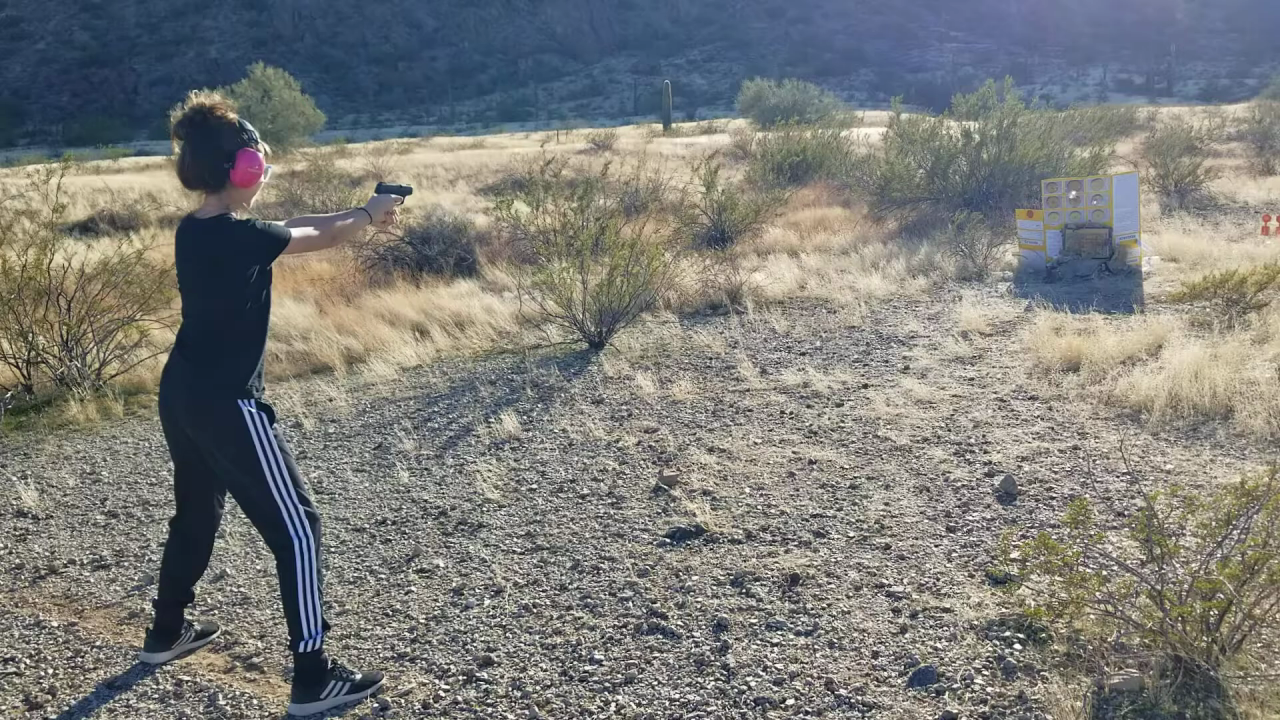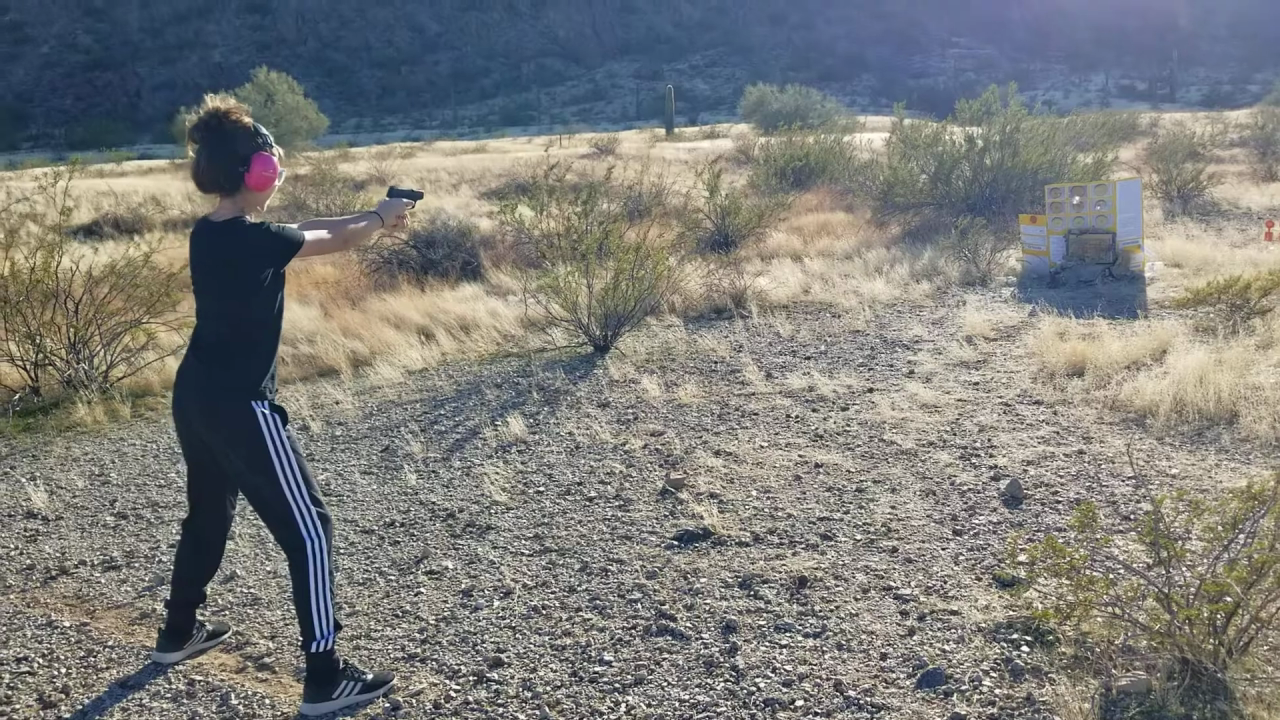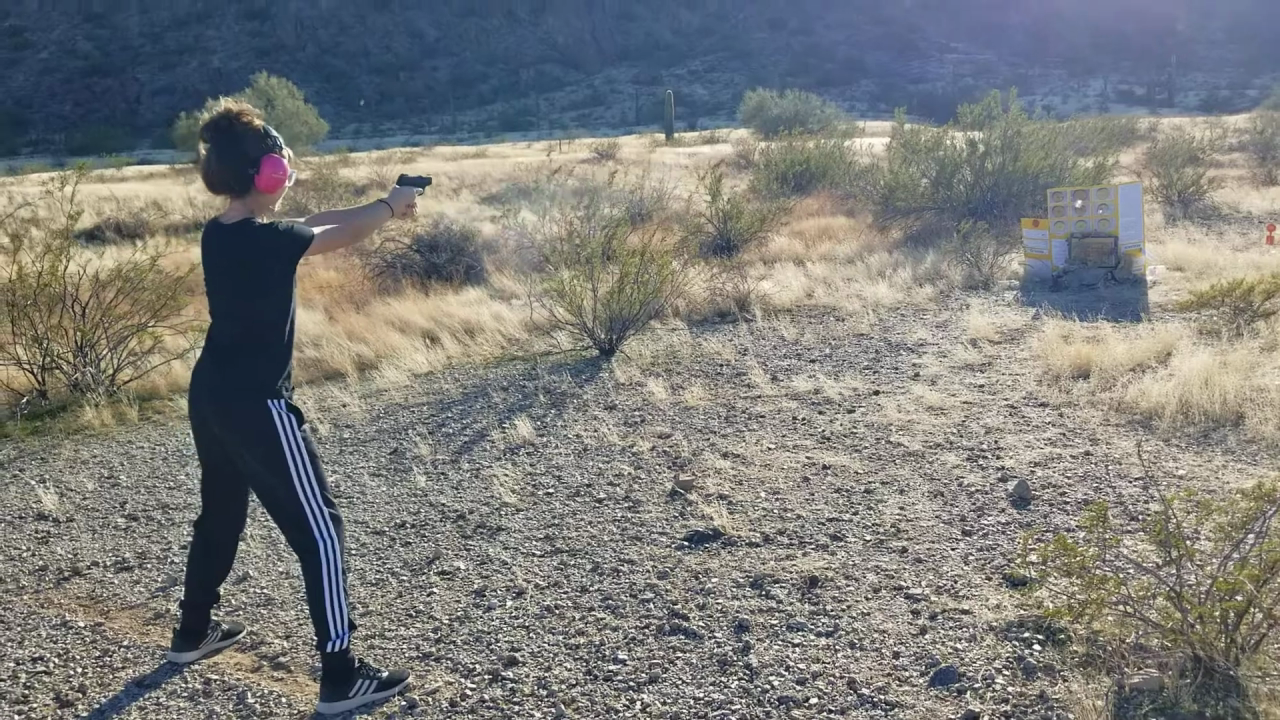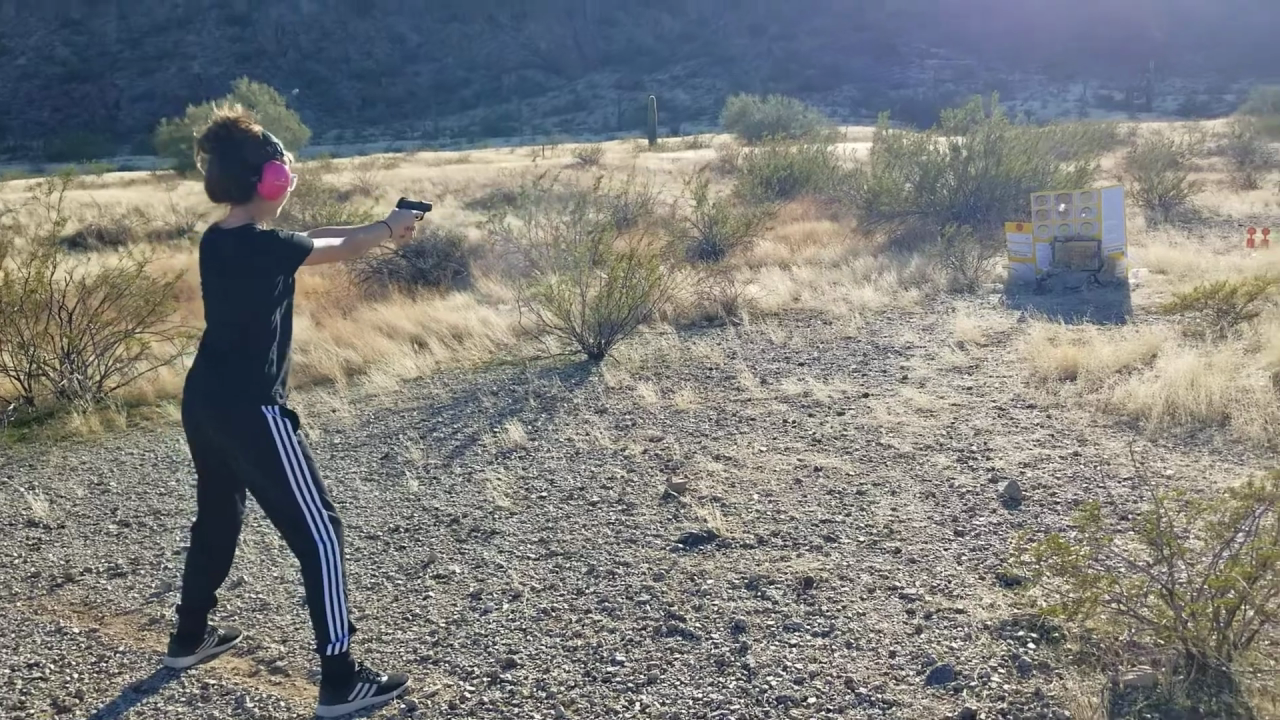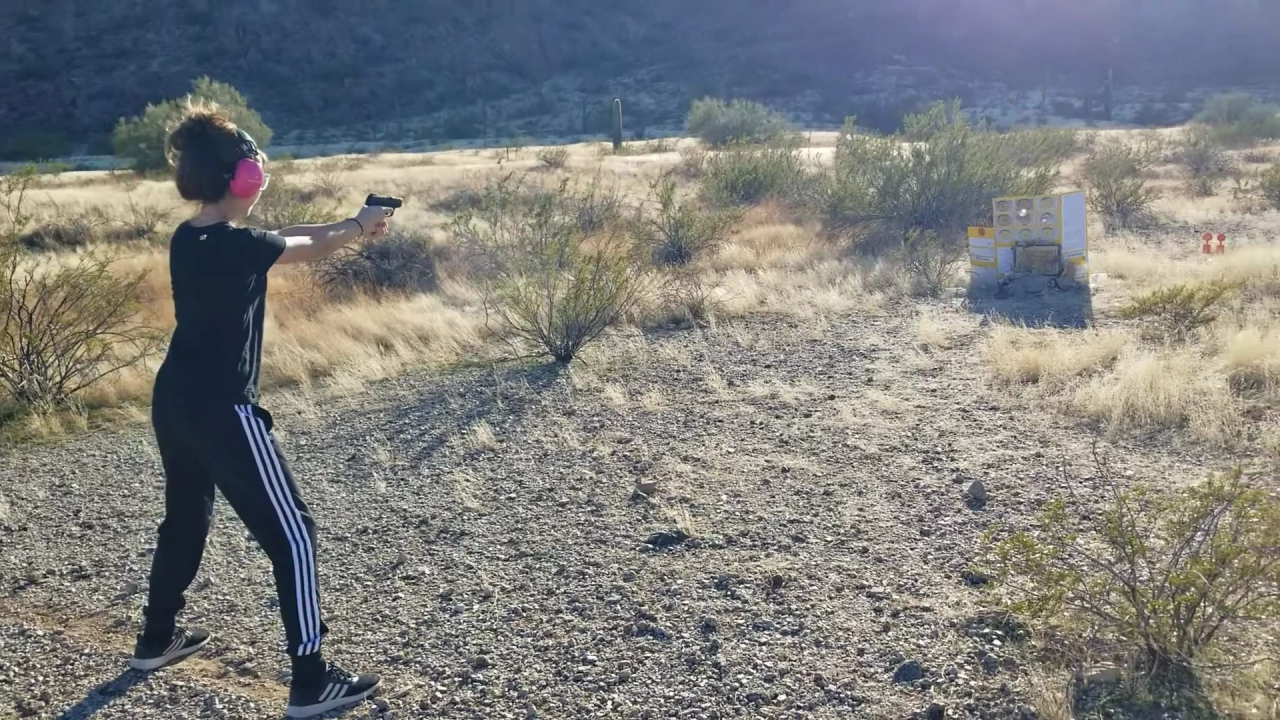
dt=0.2s
person 1, frame 1
left shoulder: (193, 231)
right shoulder: (241, 237)
left elbow: (296, 226)
right elbow: (319, 236)
left wrist: (359, 214)
right wrist: (369, 214)
left hip: (181, 394)
right hip: (226, 405)
left knee: (196, 512)
right knee: (296, 530)
left ankle: (166, 633)
person 1, frame 2
left shoulder: (207, 234)
right shoulder: (254, 240)
left elbow: (307, 231)
right elbow: (330, 241)
left wrist: (371, 217)
right wrist: (380, 218)
left hip: (195, 395)
right hip: (239, 406)
left knee: (208, 512)
right knee: (307, 532)
left ankle: (177, 631)
person 1, frame 3
left shoulder: (219, 234)
right shoulder: (265, 241)
left elbow: (316, 222)
right elbow: (341, 236)
left wrist: (381, 206)
right wrist: (391, 207)
left hip: (210, 395)
right hip: (255, 405)
left knee: (222, 510)
right knee: (319, 532)
left ankle: (193, 631)
person 1, frame 4
left shoulder: (217, 241)
right shoulder: (265, 247)
left elbow: (314, 239)
right elbow: (339, 249)
left wrist: (379, 227)
right wrist: (389, 229)
left hip: (204, 401)
right hip: (250, 410)
left knee: (218, 515)
right knee: (318, 535)
left ankle: (190, 636)
person 1, frame 5
left shoulder: (188, 238)
right shoulder: (238, 246)
left elbow: (285, 236)
right elbow: (310, 247)
left wrist: (350, 224)
right wrist: (359, 225)
left hip: (174, 400)
right hip: (221, 411)
left knee: (185, 516)
right knee: (291, 535)
left ankle: (156, 638)
